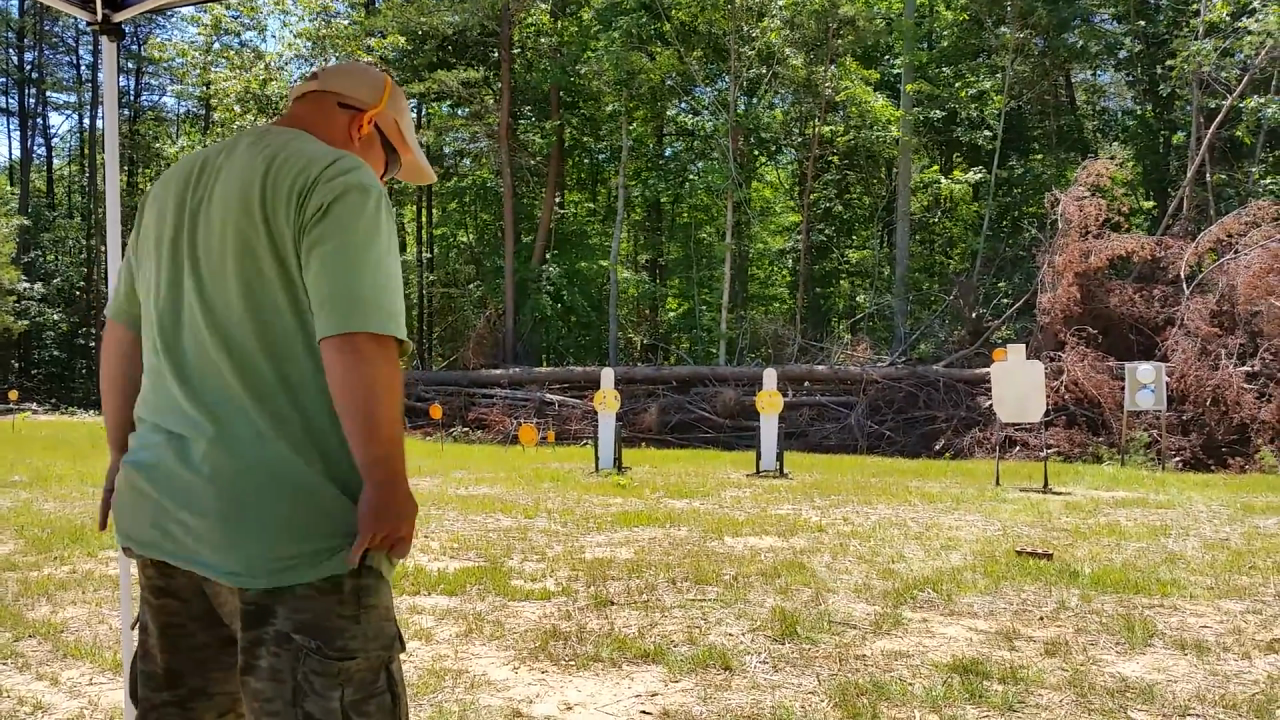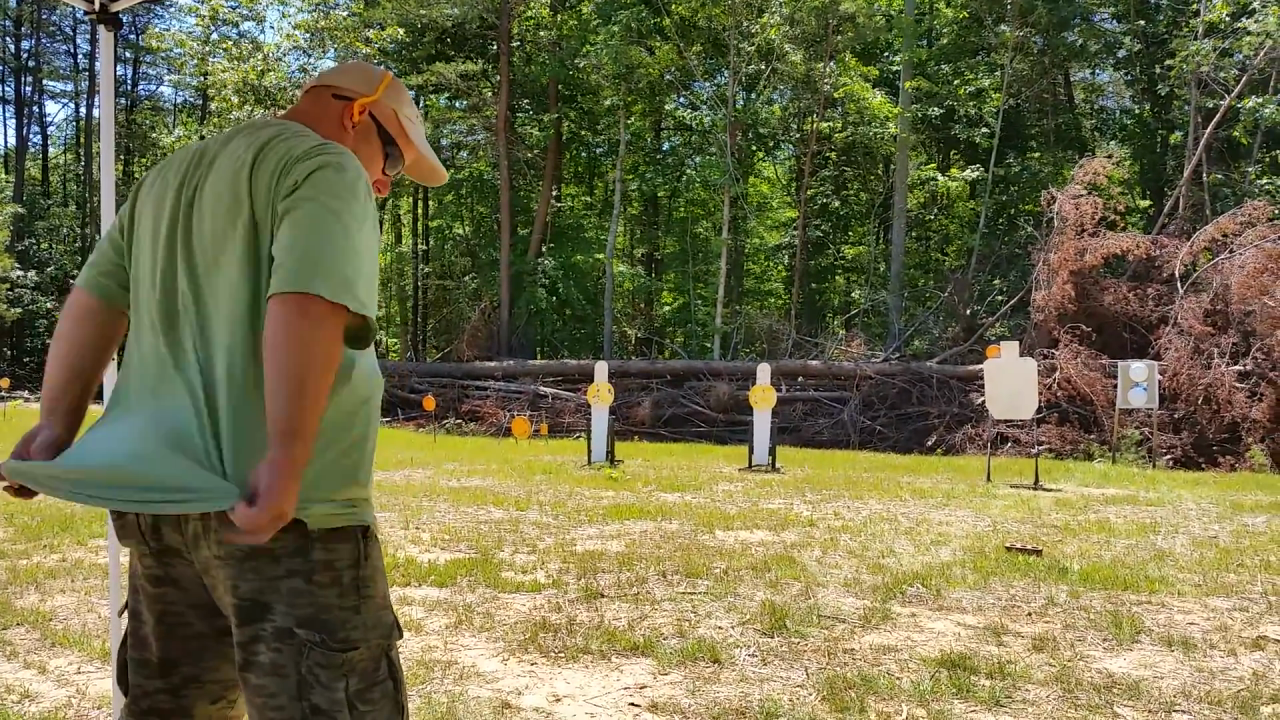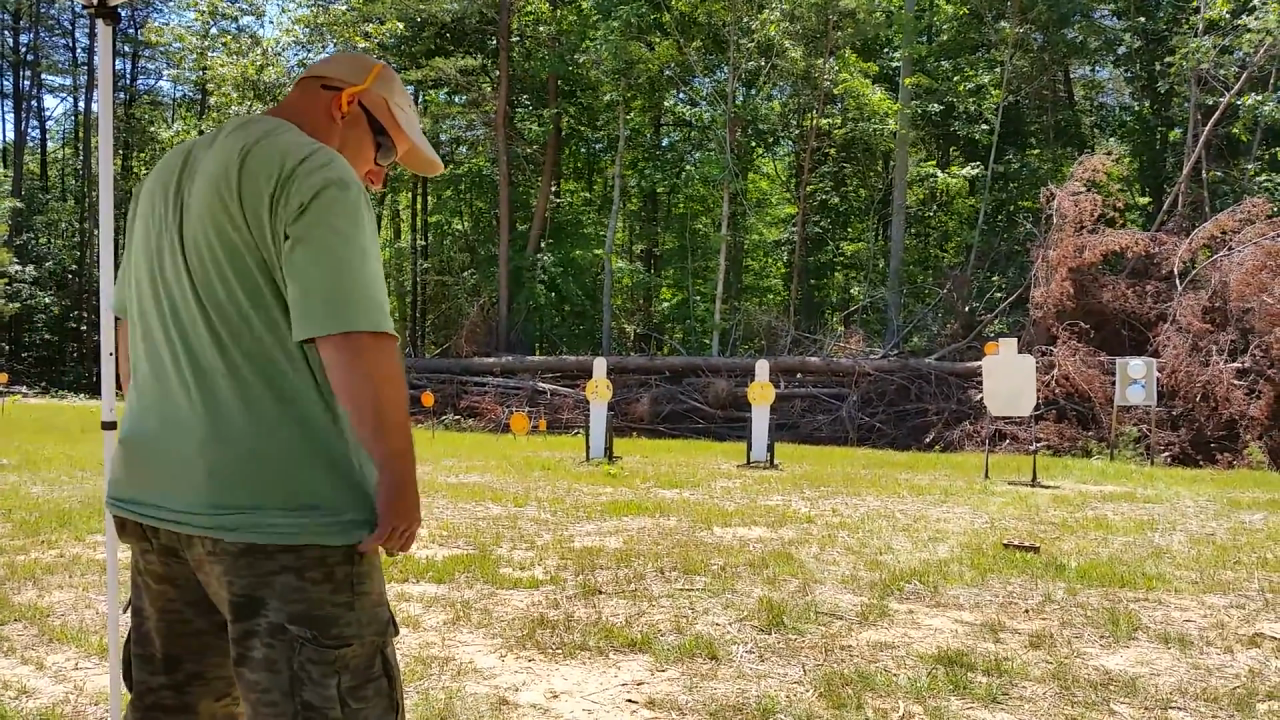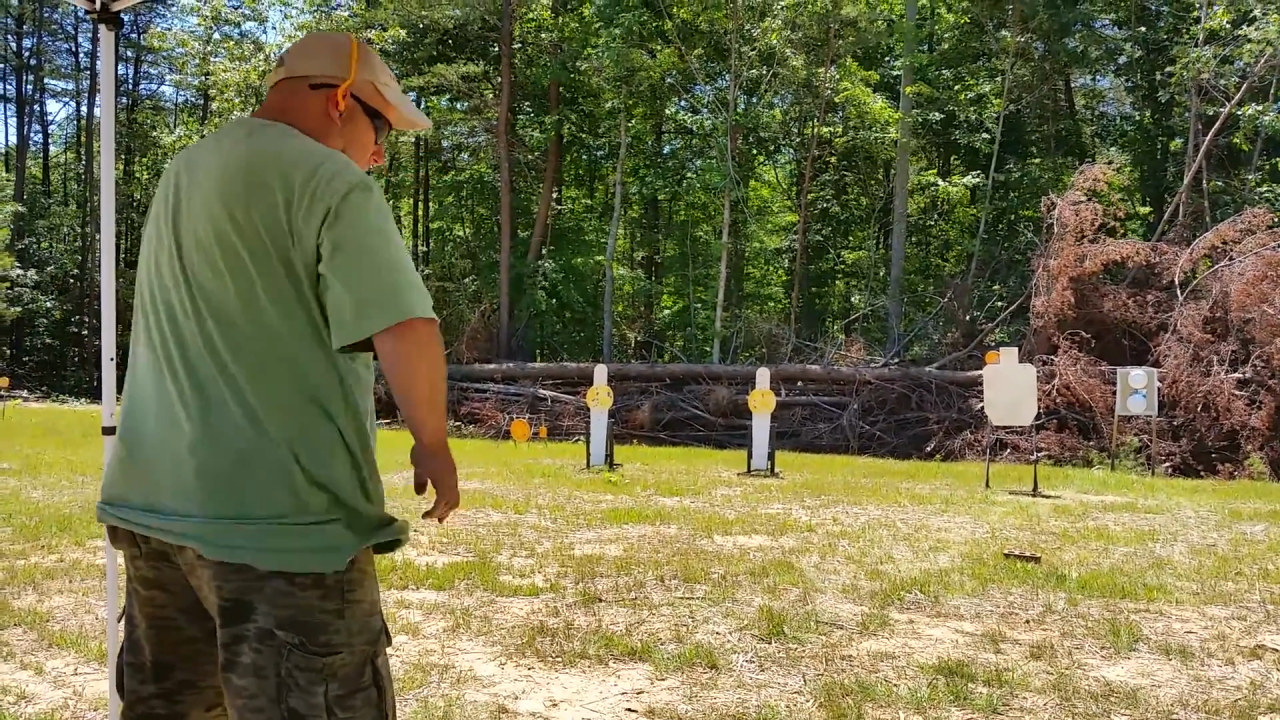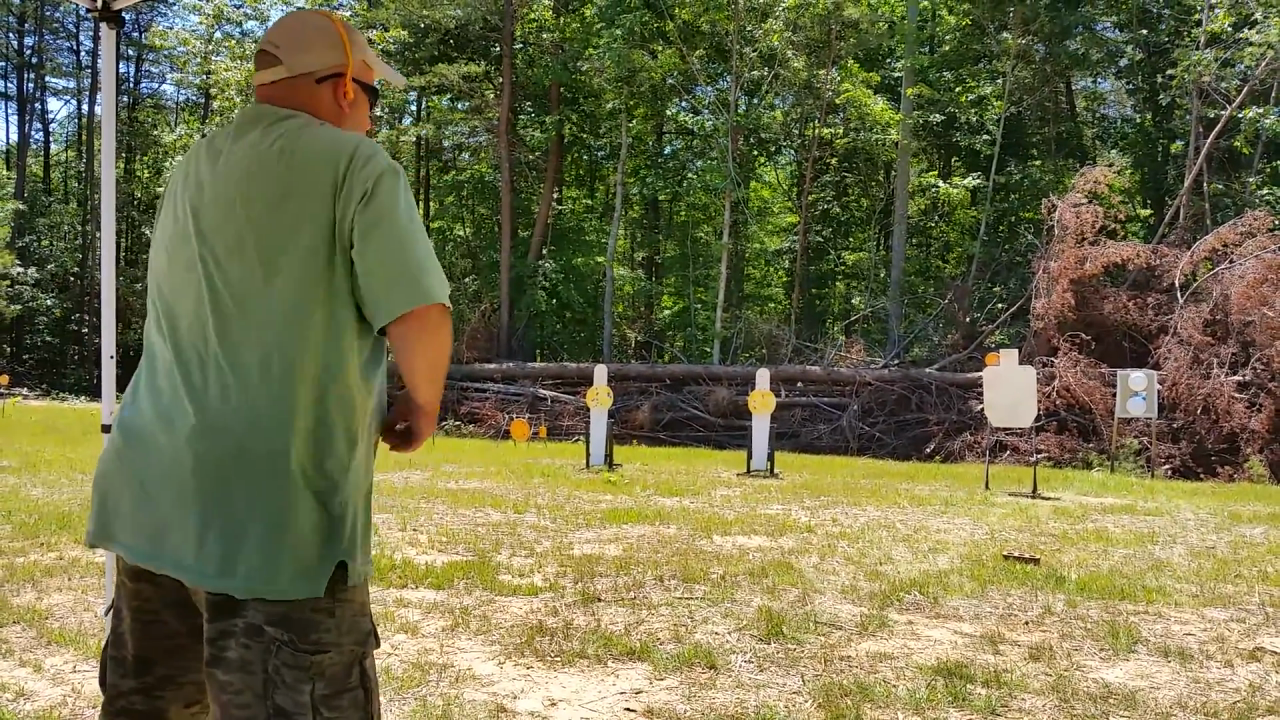
dt=0.4s
person 1, frame 1
left shoulder: (175, 182)
right shoulder: (339, 183)
left elbow: (124, 328)
right elbow: (358, 343)
left wrist: (125, 450)
right wrist: (386, 483)
left hip: (168, 505)
right hip: (290, 517)
person 1, frame 2
left shoulder: (173, 173)
right shoulder: (324, 169)
left elbow: (95, 300)
right elbow: (308, 310)
left wrist: (57, 422)
right wrist: (288, 468)
left hip: (155, 492)
right hip: (271, 506)
person 1, frame 3
left shoulder: (169, 173)
right shoulder: (316, 175)
left elbow: (132, 326)
right elbow: (354, 339)
right wrist: (398, 476)
left hip: (157, 492)
right hip: (279, 506)
person 1, frame 4
left shoulder: (183, 171)
right shoulder: (325, 179)
right elbow: (403, 328)
right wrist: (432, 445)
left hip: (156, 497)
right hip: (274, 509)
person 1, frame 5
left shoulder: (195, 165)
right shoulder: (354, 167)
right elbow: (420, 314)
right wrist: (423, 400)
left hip: (152, 486)
right hip: (271, 500)
